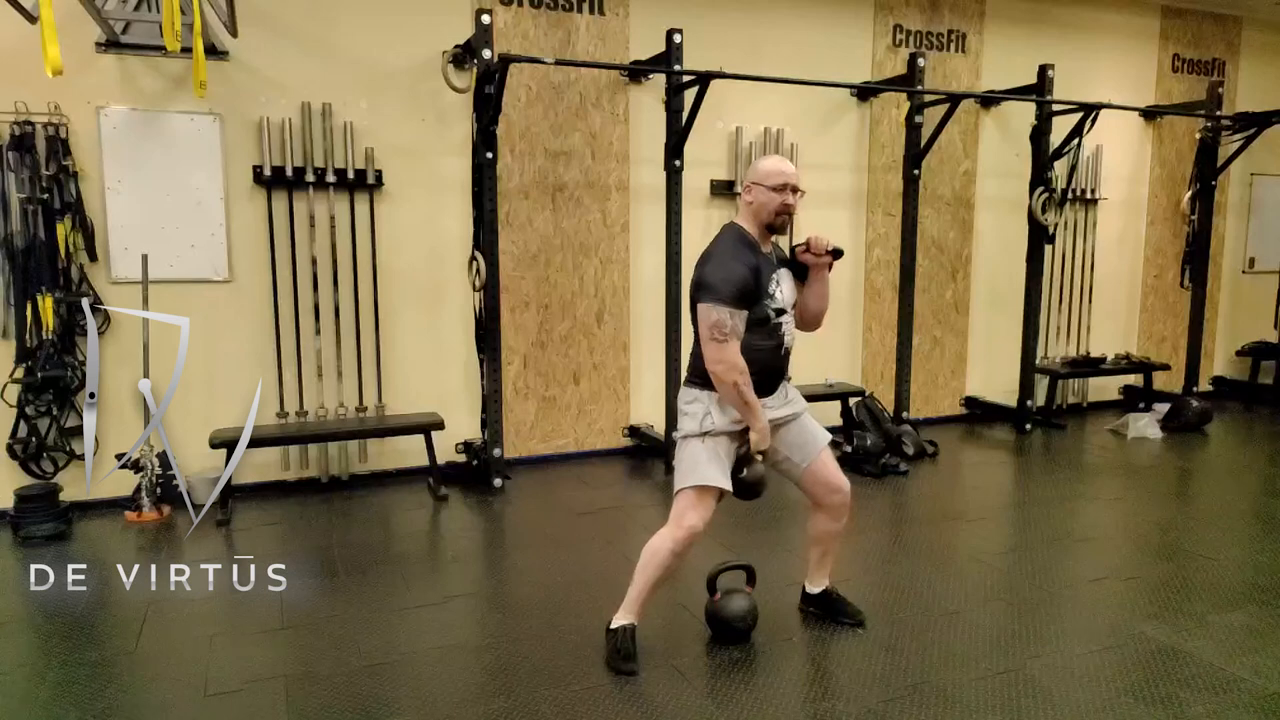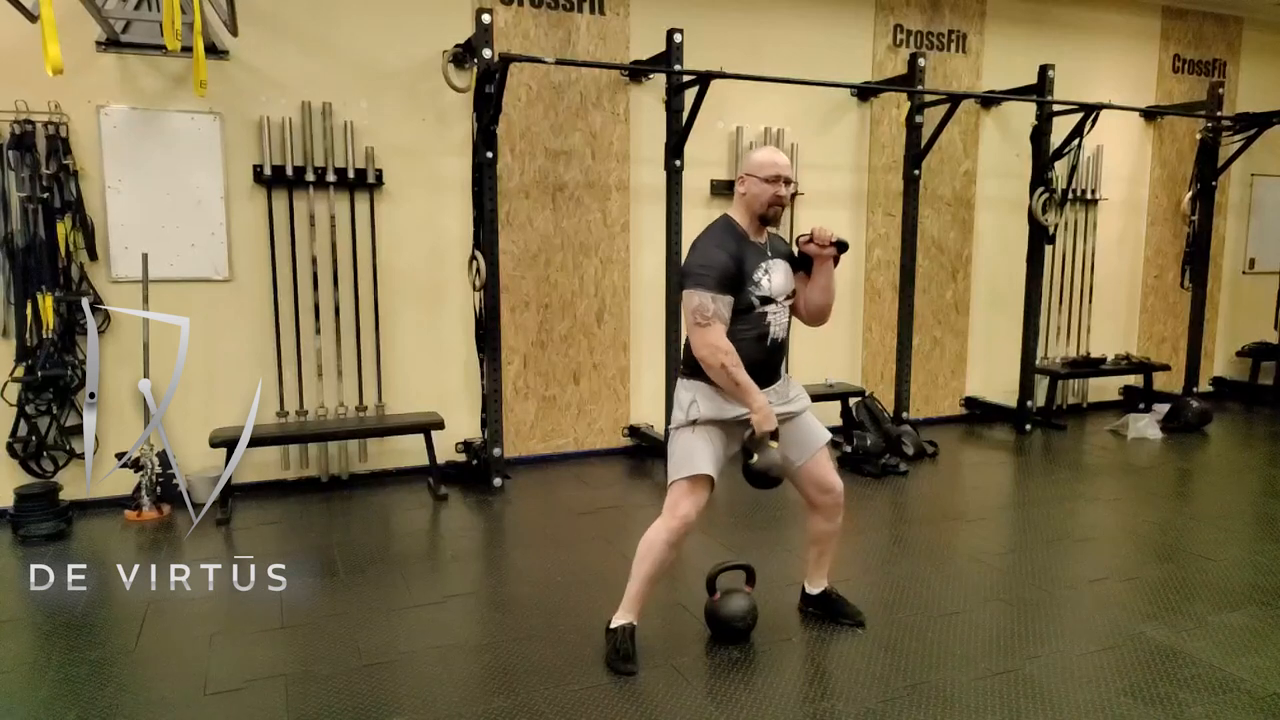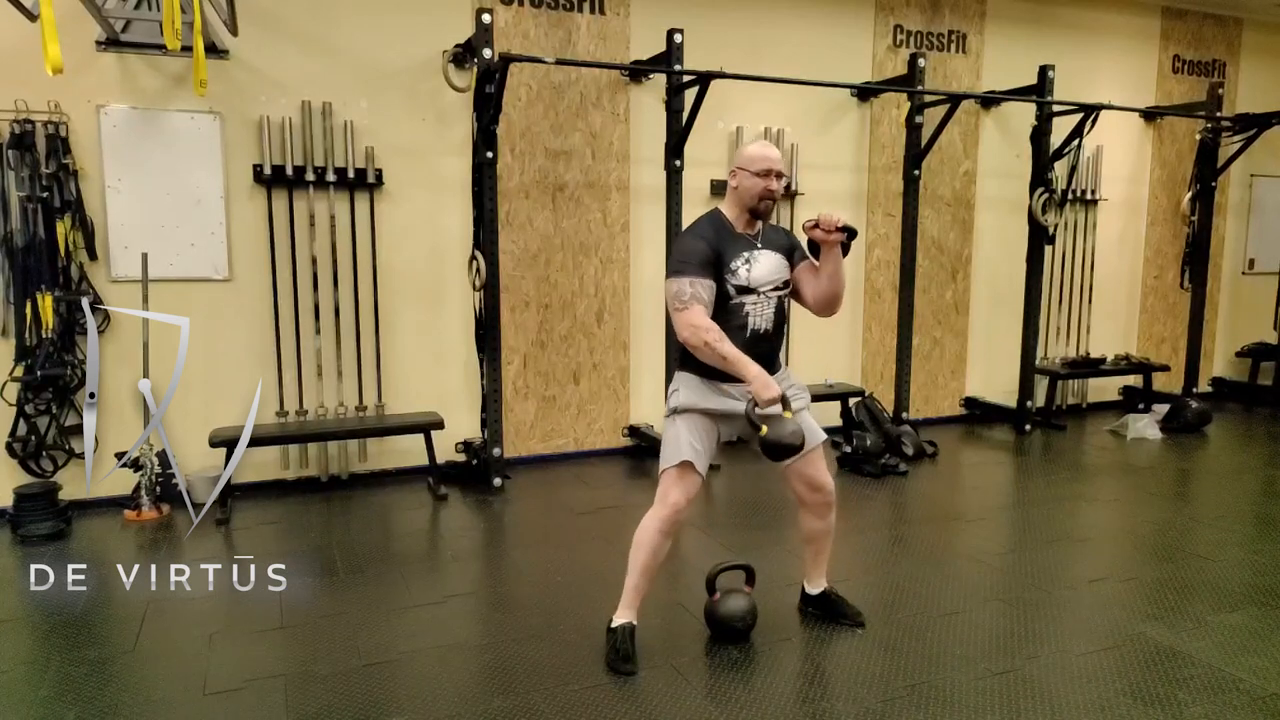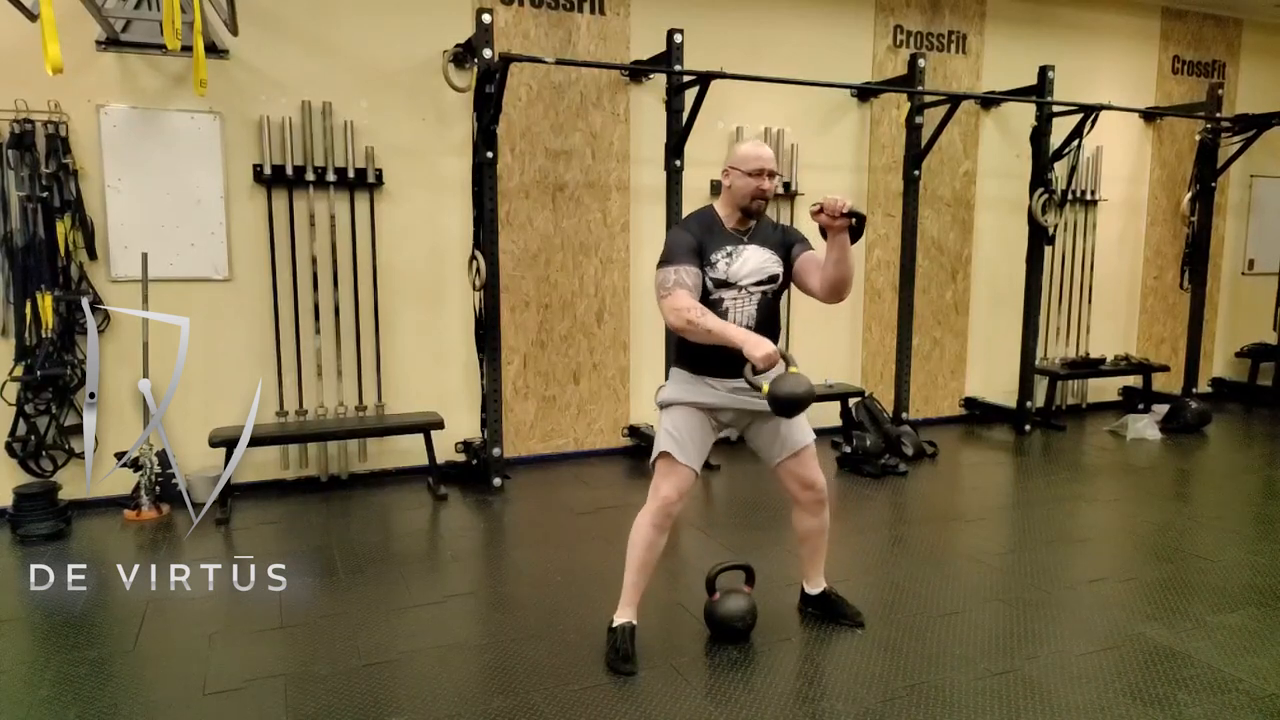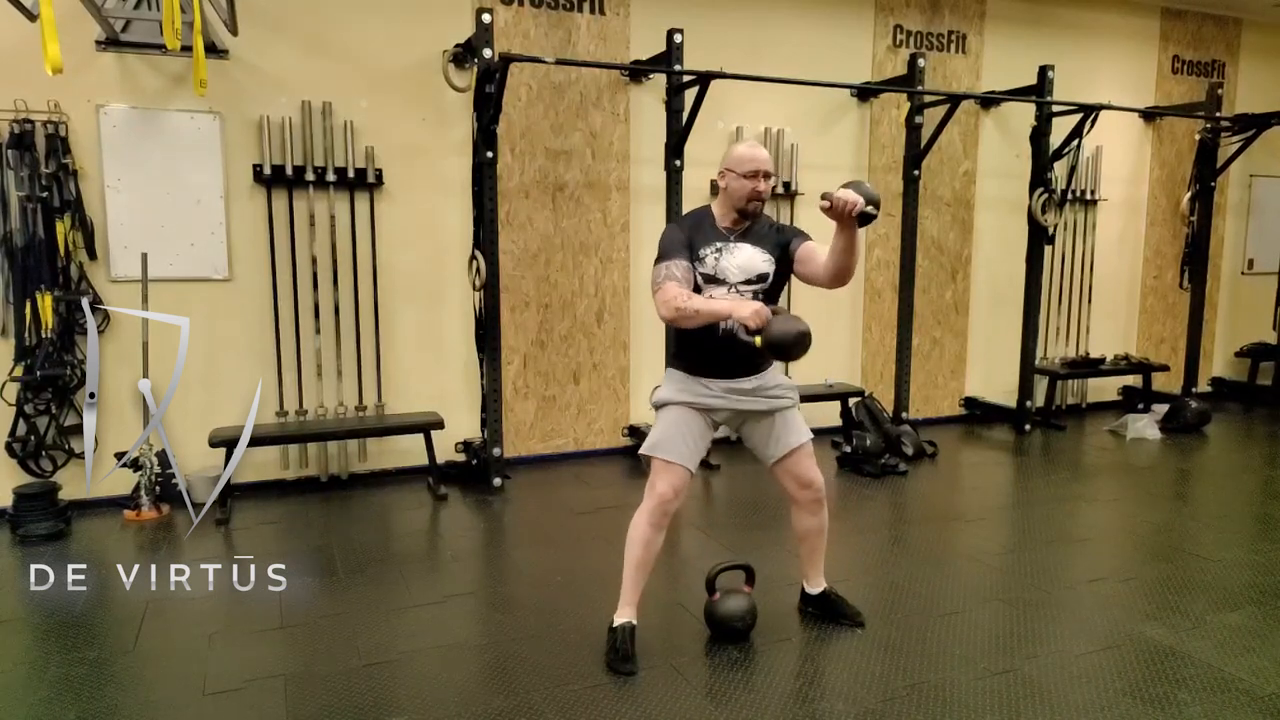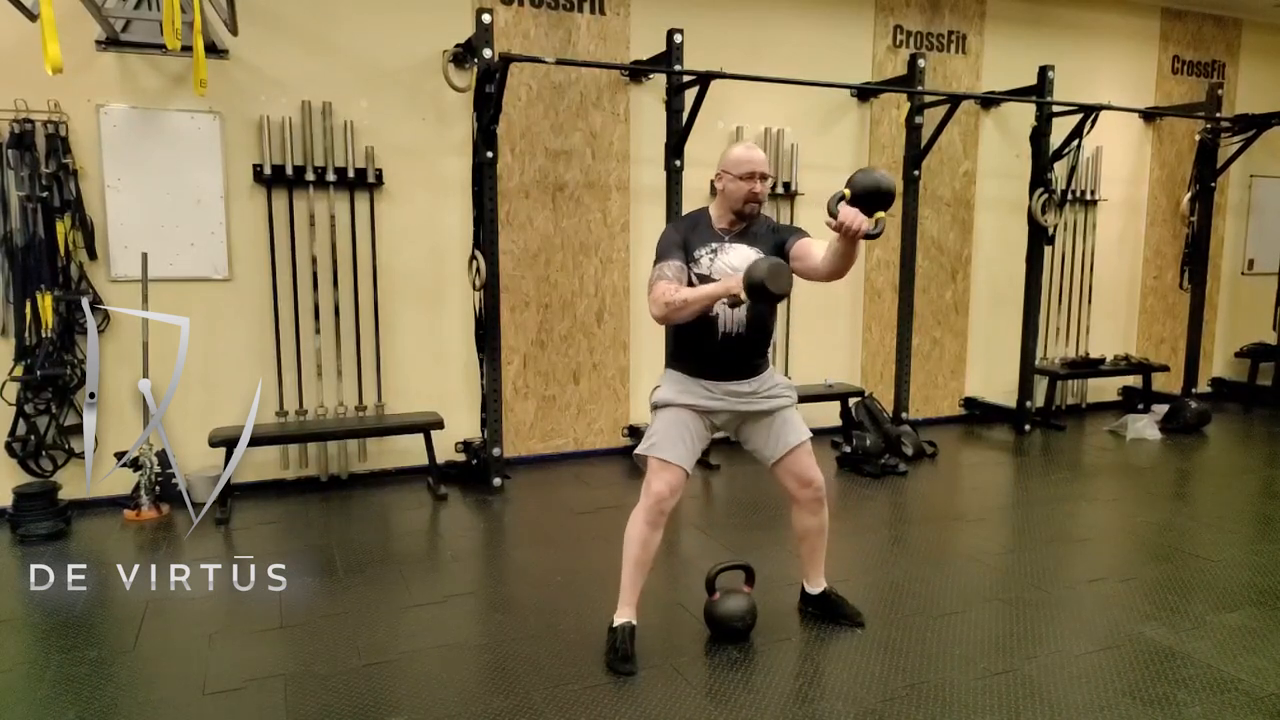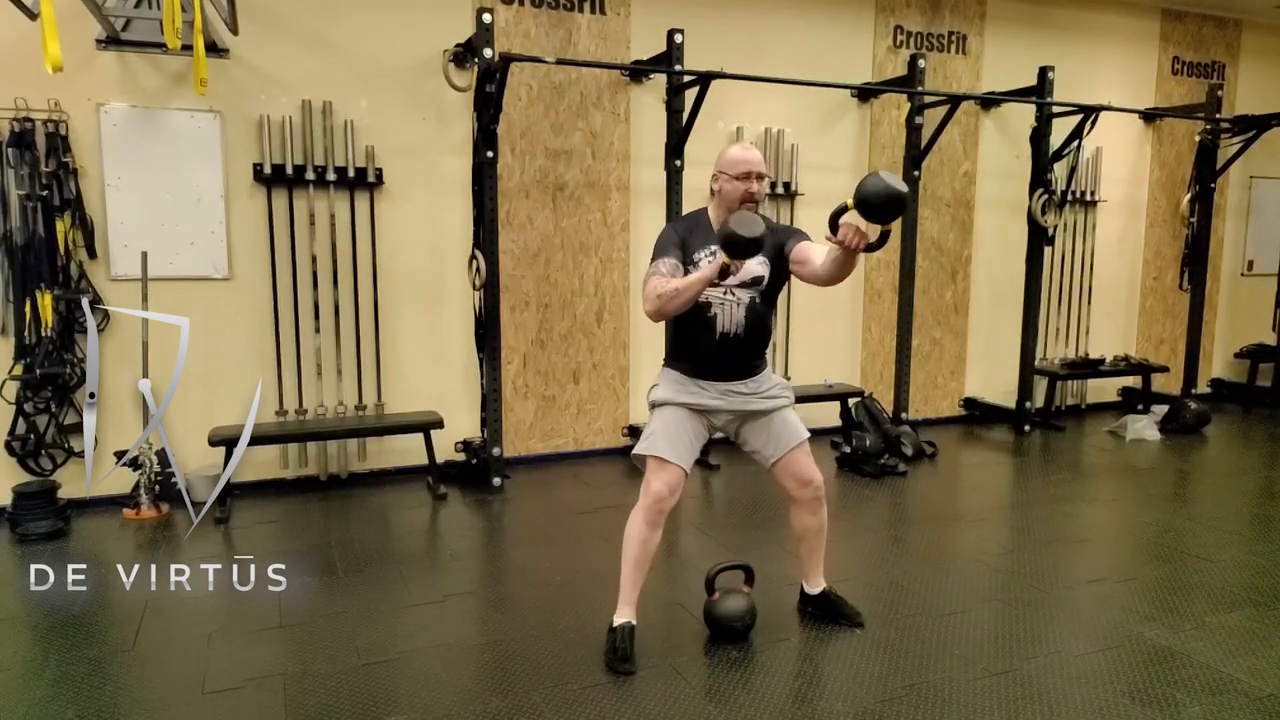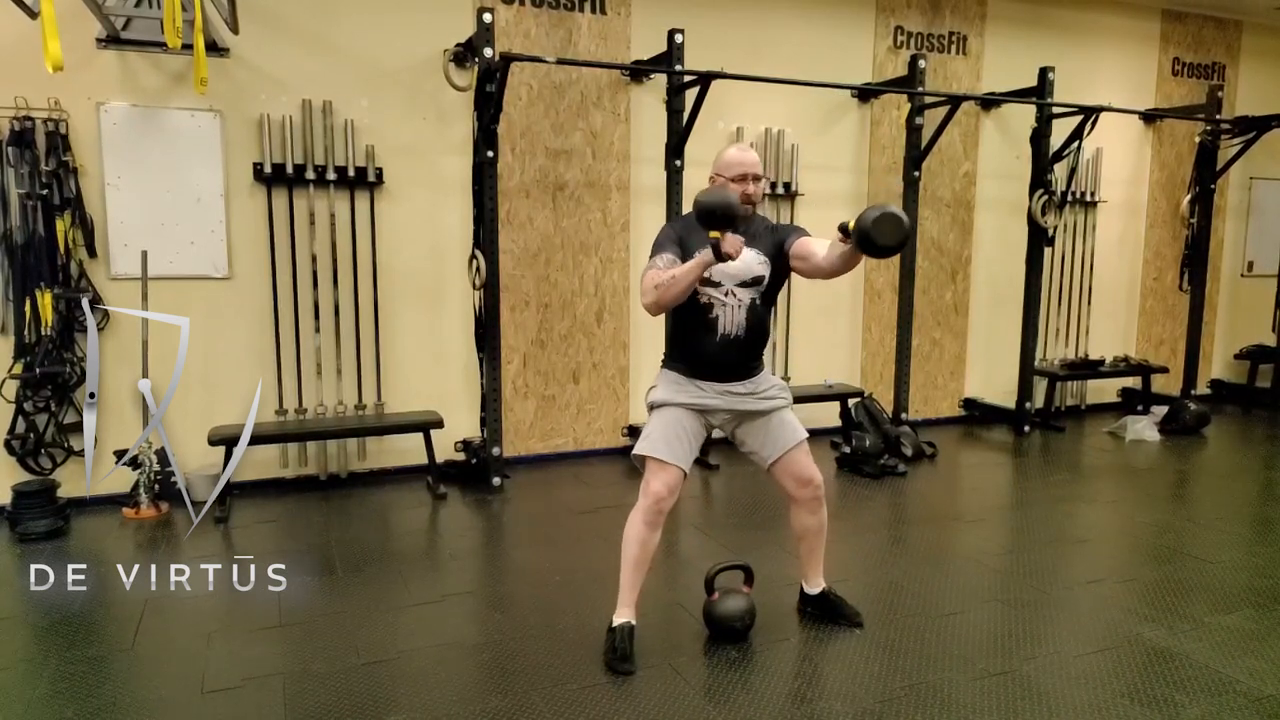
dt=0.5s
person 1, frame 1
left shoulder: (775, 253)
right shoulder: (728, 262)
left elbow: (807, 320)
right elbow: (721, 360)
left wrist: (819, 269)
right wrist: (754, 422)
left hip: (776, 398)
right hip: (718, 404)
left knee: (836, 493)
right knee: (688, 524)
left ankle: (816, 591)
right ankle: (622, 623)
person 1, frame 2
left shoulder: (780, 249)
right shoulder: (715, 251)
left elbow: (814, 314)
right elbow: (708, 345)
left wrist: (822, 262)
right wrist: (754, 404)
left hip: (776, 390)
right hip: (711, 397)
left knee: (829, 493)
right knee: (681, 515)
left ankle: (816, 592)
right ankle: (623, 622)
person 1, frame 3
left shoulder: (782, 242)
right shoulder: (700, 241)
left elbow: (825, 304)
right elbow: (691, 327)
left wrist: (831, 248)
right wrist: (751, 375)
left hip: (773, 382)
right hip: (704, 389)
left knee: (820, 491)
right knee: (672, 504)
left ankle: (815, 592)
right ankle: (623, 621)
person 1, frame 4
left shoulder: (782, 239)
right shoulder: (690, 234)
left elbow: (833, 290)
right elbow: (678, 313)
left wrist: (839, 235)
right wrist: (742, 340)
left hip: (765, 384)
right hip: (697, 385)
left knee: (813, 490)
right knee: (665, 499)
left ankle: (815, 592)
right ankle: (624, 620)
person 1, frame 5
left shoulder: (779, 237)
right shoulder: (685, 232)
left elbow: (834, 274)
right elbow: (670, 306)
left wrist: (847, 227)
right wrist: (732, 305)
left hip: (761, 382)
right hip: (692, 385)
left knee: (810, 488)
right knee: (661, 498)
left ankle: (815, 591)
right ankle: (624, 620)
person 1, frame 6
left shoulder: (777, 236)
right shoulder: (683, 234)
left elbow: (827, 265)
right elbow: (662, 307)
left wrist: (849, 236)
right wrist: (725, 286)
left hip: (758, 385)
right hip: (689, 386)
left knee: (810, 487)
right knee: (657, 497)
left ankle: (815, 591)
right ankle: (623, 621)
person 1, frame 7
left shoulder: (778, 237)
right shoulder: (682, 233)
left elbow: (823, 270)
right elbow: (655, 304)
left wrist: (848, 249)
right wrist: (715, 268)
left hip: (755, 385)
right hip: (686, 385)
left knee: (809, 486)
right knee: (656, 496)
left ankle: (814, 591)
right ankle: (623, 621)
person 1, frame 8
left shoulder: (776, 236)
right shoulder: (682, 233)
left elbow: (824, 259)
right elbow: (653, 299)
left wrist: (854, 246)
right wrist: (710, 257)
left hip: (753, 386)
right hip: (685, 385)
left knee: (809, 485)
right knee: (656, 496)
left ankle: (814, 592)
right ankle: (622, 621)
